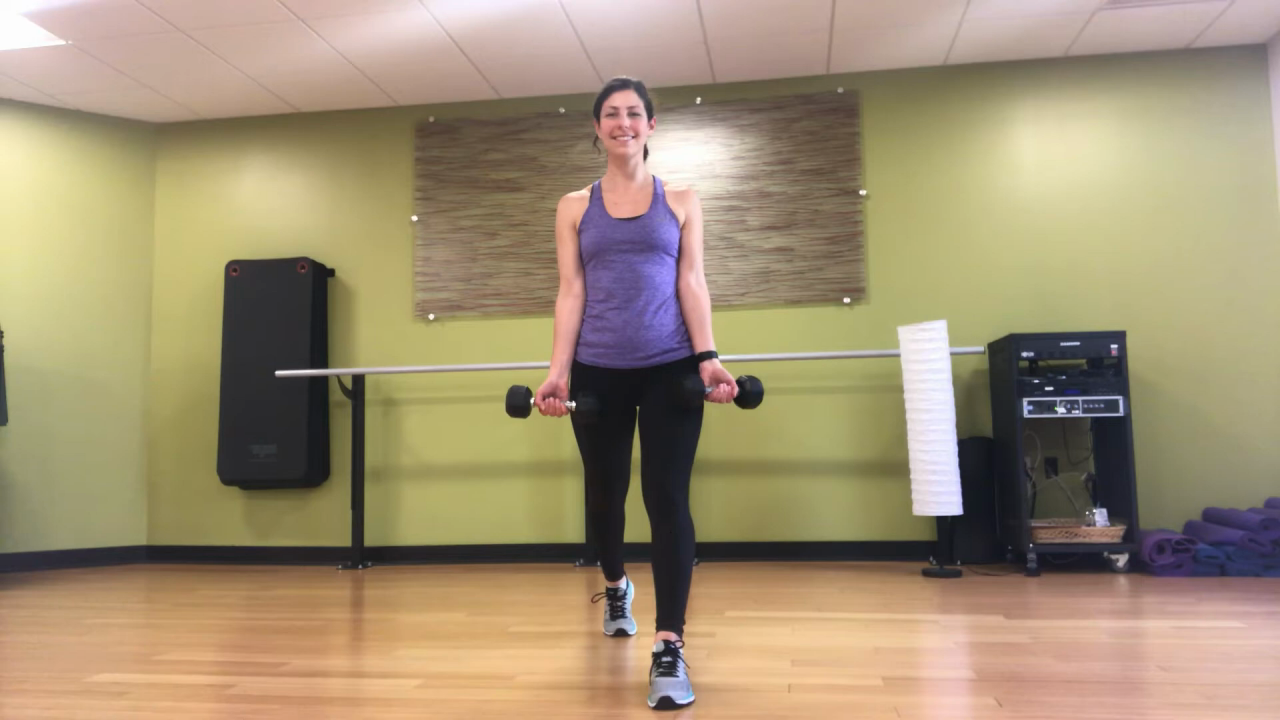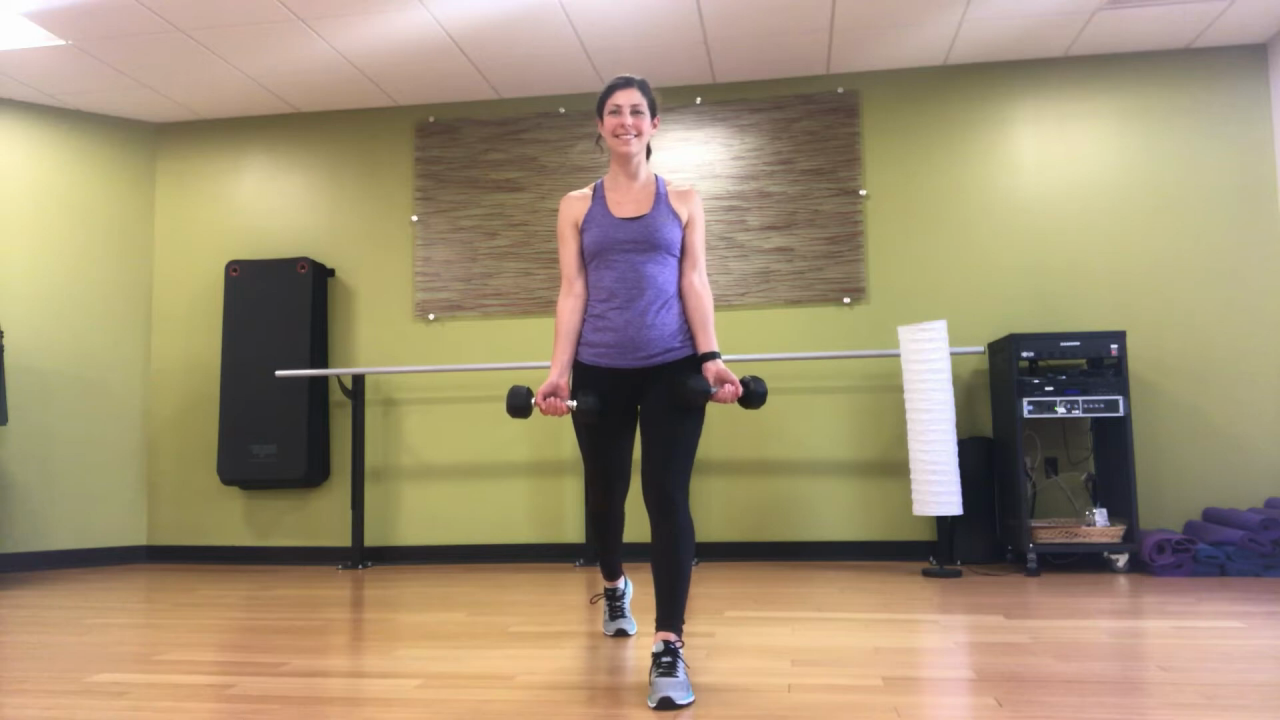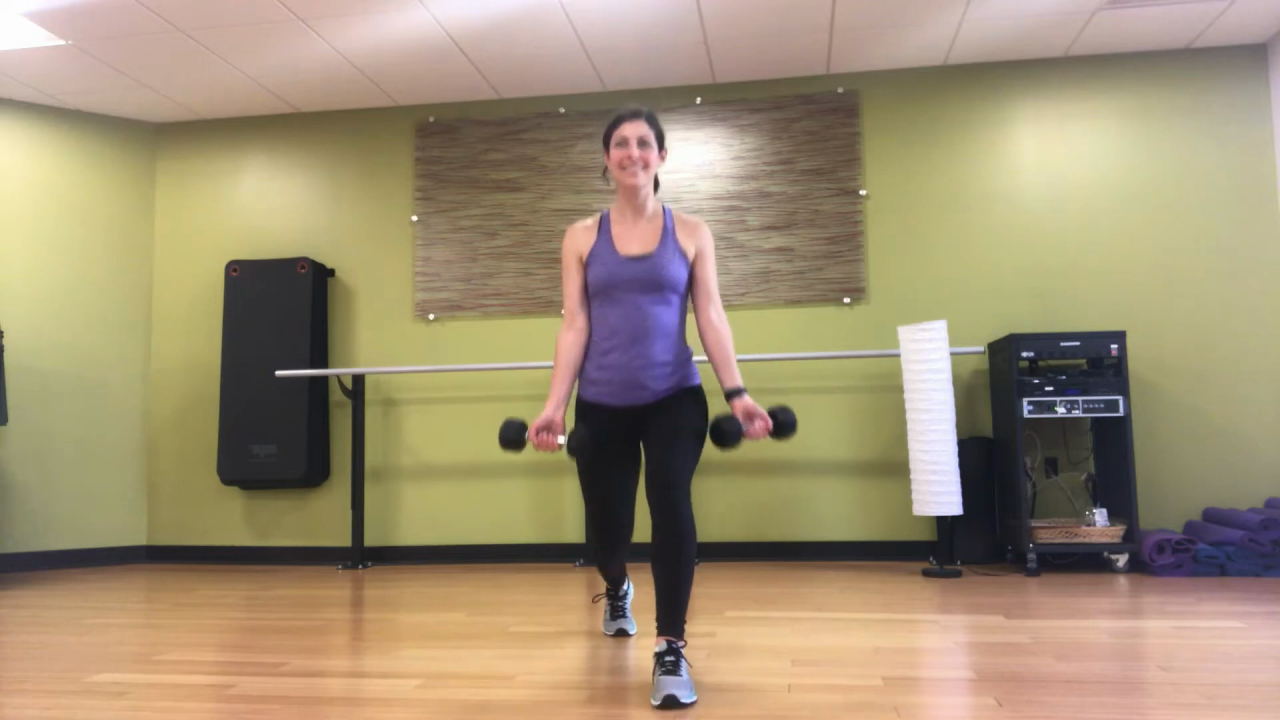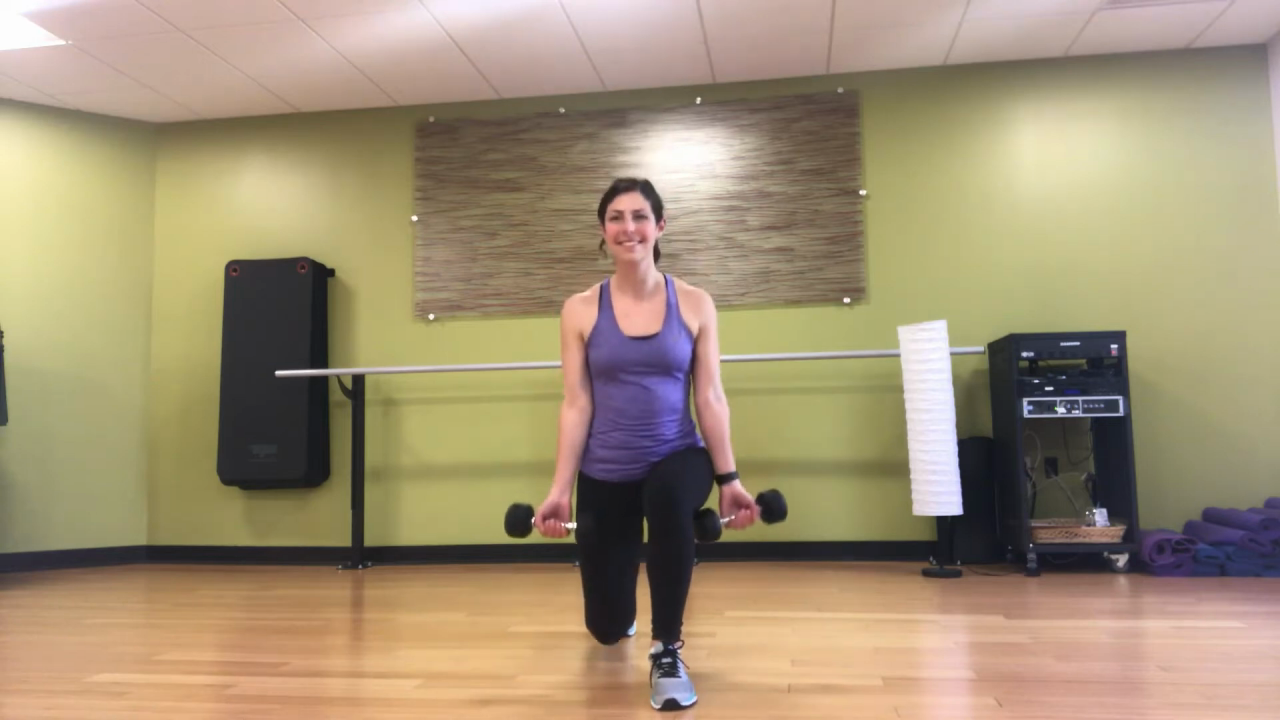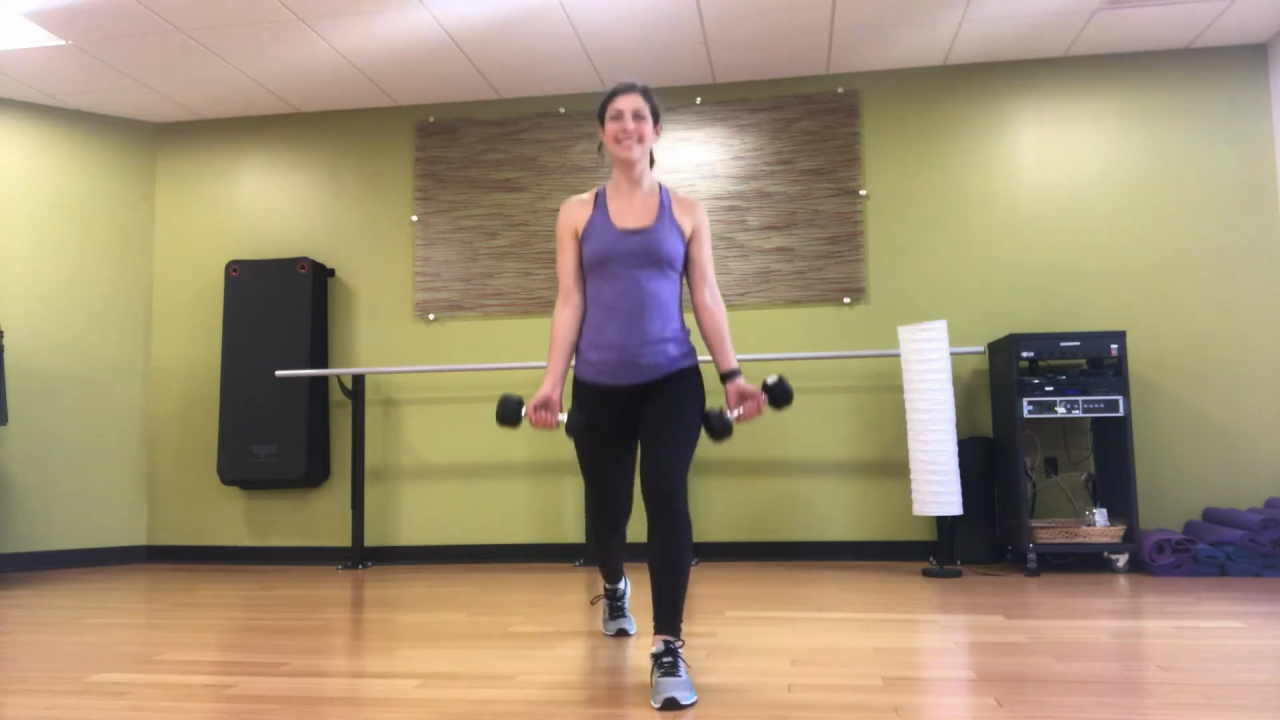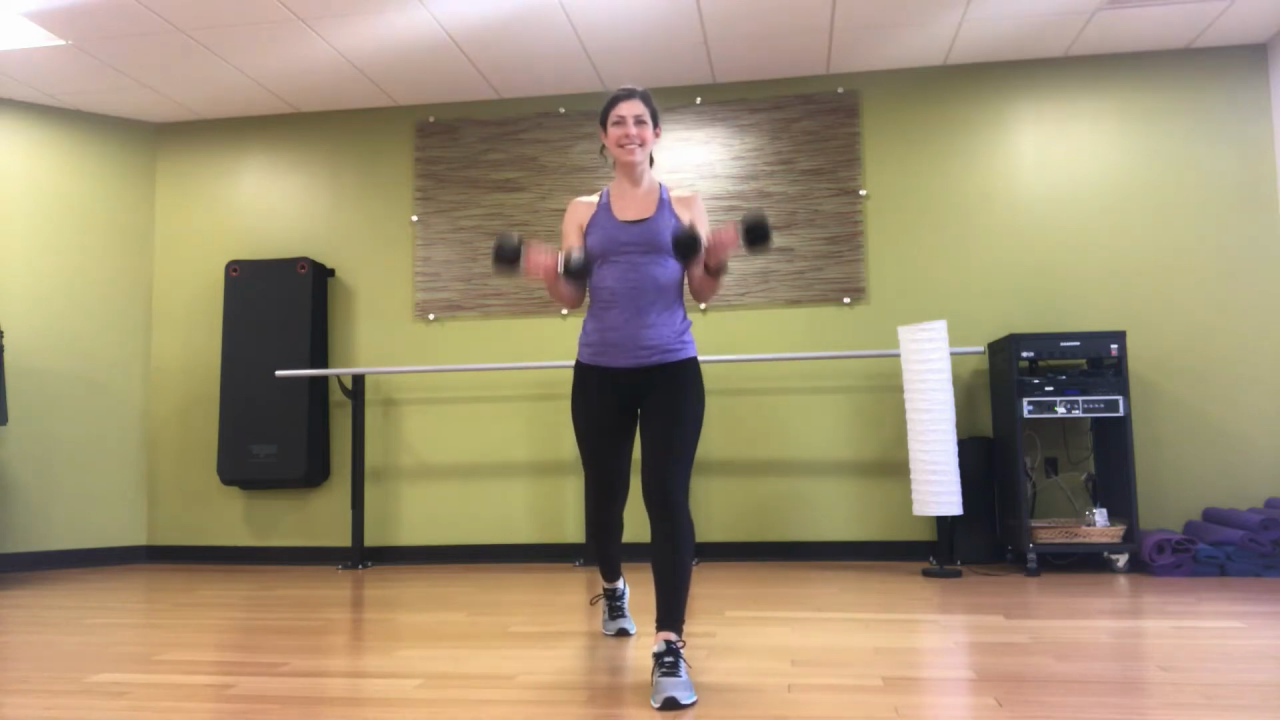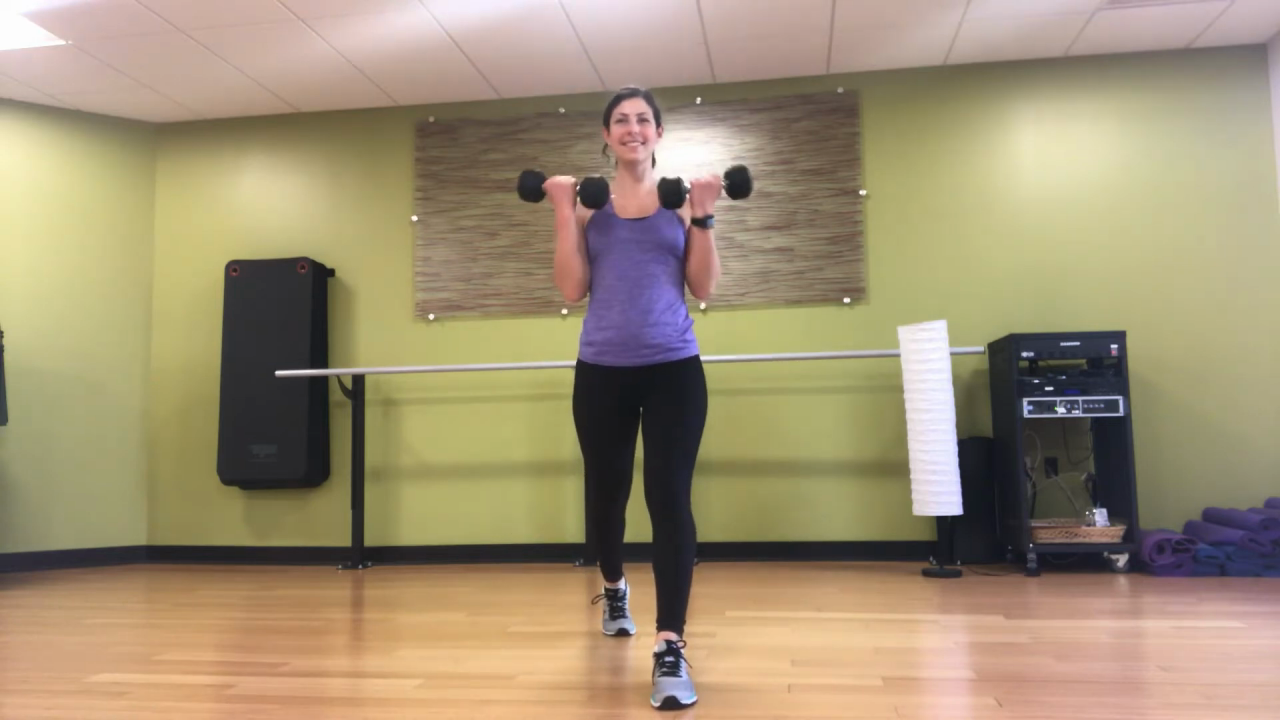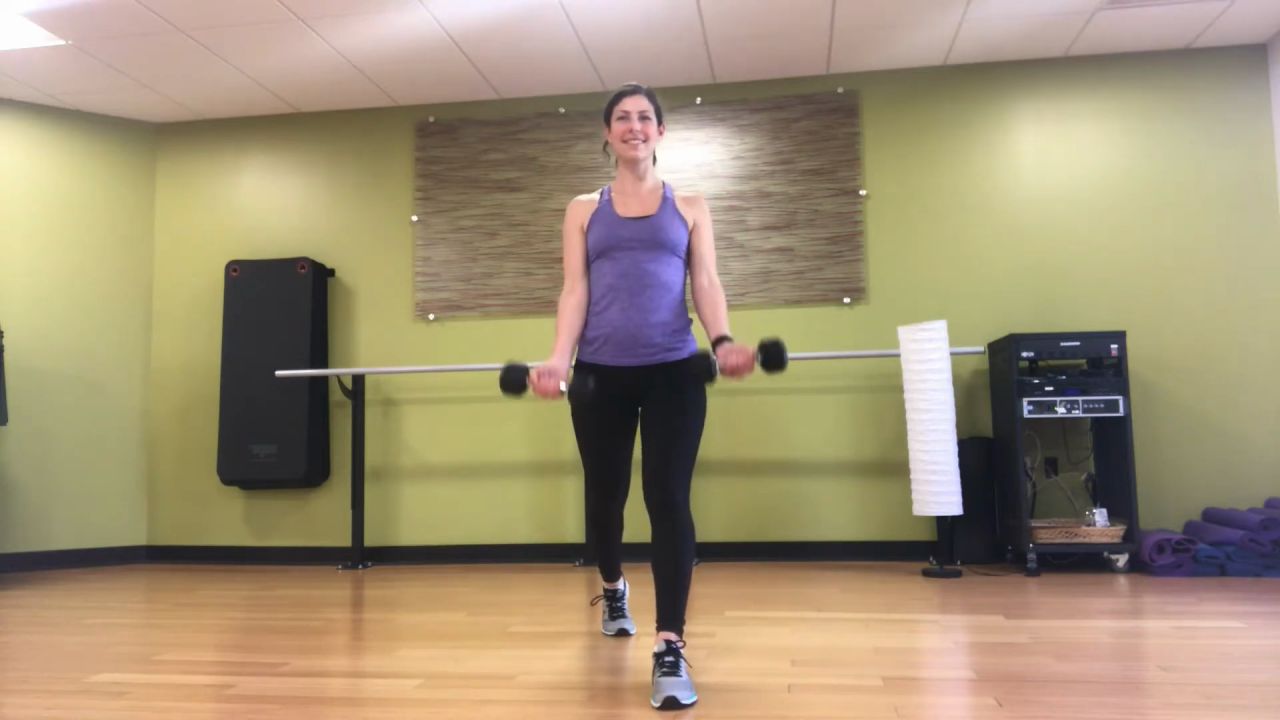
dt=0.5s
person 1, frame 1
left shoulder: (680, 200)
right shoulder: (575, 206)
left elbow: (691, 283)
right elbow: (571, 293)
left wrist: (709, 359)
right wrist: (558, 370)
left hip: (668, 366)
right hip: (599, 369)
left knee: (666, 497)
right knee: (605, 492)
left ankle: (669, 649)
right ankle: (615, 586)
person 1, frame 2
left shoulder: (683, 199)
right shoulder: (577, 205)
left elbow: (694, 282)
right elbow: (572, 292)
left wrist: (710, 357)
right wrist: (559, 371)
left hip: (670, 366)
right hip: (601, 370)
left knee: (667, 496)
right knee: (605, 492)
left ankle: (668, 648)
right ankle: (613, 586)
person 1, frame 3
left shoulder: (691, 232)
right shoulder: (582, 237)
left elbow: (710, 317)
right elbow: (574, 325)
left wrist: (736, 393)
right wrist: (554, 405)
left hip: (673, 395)
right hip: (603, 403)
left knee: (669, 493)
right knee: (607, 532)
left ankle: (671, 649)
right ankle: (617, 589)
person 1, frame 4
left shoulder: (695, 304)
right shoulder: (580, 310)
left elbow: (709, 397)
right elbow: (576, 405)
left wrist: (728, 478)
right wrist: (561, 487)
left hip: (678, 456)
right hip: (605, 473)
left knee: (669, 499)
right knee: (608, 625)
left ankle: (667, 652)
right ankle: (621, 610)
person 1, frame 5
left shoulder: (686, 209)
right shoulder: (577, 212)
left elbow: (705, 296)
right elbow: (569, 303)
left wrist: (731, 373)
right wrist: (552, 381)
left hip: (671, 379)
right hip: (599, 385)
left knee: (665, 493)
right knee: (606, 503)
left ankle: (668, 648)
right ankle: (614, 588)
person 1, frame 6
left shoulder: (686, 205)
right shoulder: (583, 210)
left elbow: (700, 290)
right elbow: (572, 294)
left wrist: (716, 265)
right wrist: (549, 275)
left hip: (671, 369)
right hip: (600, 372)
left knee: (668, 497)
right knee: (605, 494)
left ankle: (669, 649)
right ankle: (613, 589)
person 1, frame 7
left shoulder: (683, 201)
right shoulder: (586, 206)
left elbow: (703, 286)
right elbow: (573, 290)
left wrist: (702, 215)
right wrist: (563, 213)
left hip: (673, 368)
right hip: (601, 370)
left knee: (669, 497)
right knee: (606, 494)
left ankle: (670, 649)
right ankle: (614, 589)
person 1, frame 8
left shoulder: (689, 205)
right shoulder: (584, 209)
left elbow: (705, 282)
right elbow: (575, 289)
left wrist: (723, 340)
right wrist: (556, 356)
left hip: (672, 369)
right hip: (601, 371)
left knee: (668, 497)
right knee: (605, 495)
left ankle: (670, 649)
right ankle: (613, 589)
